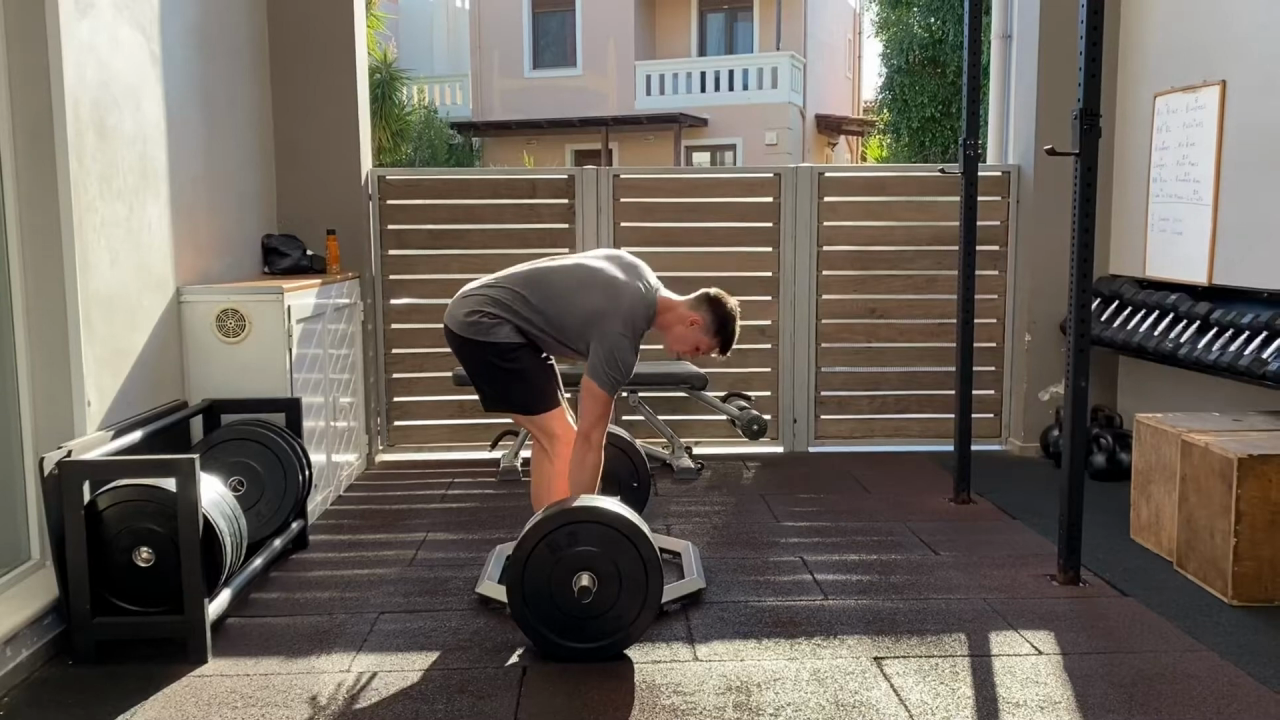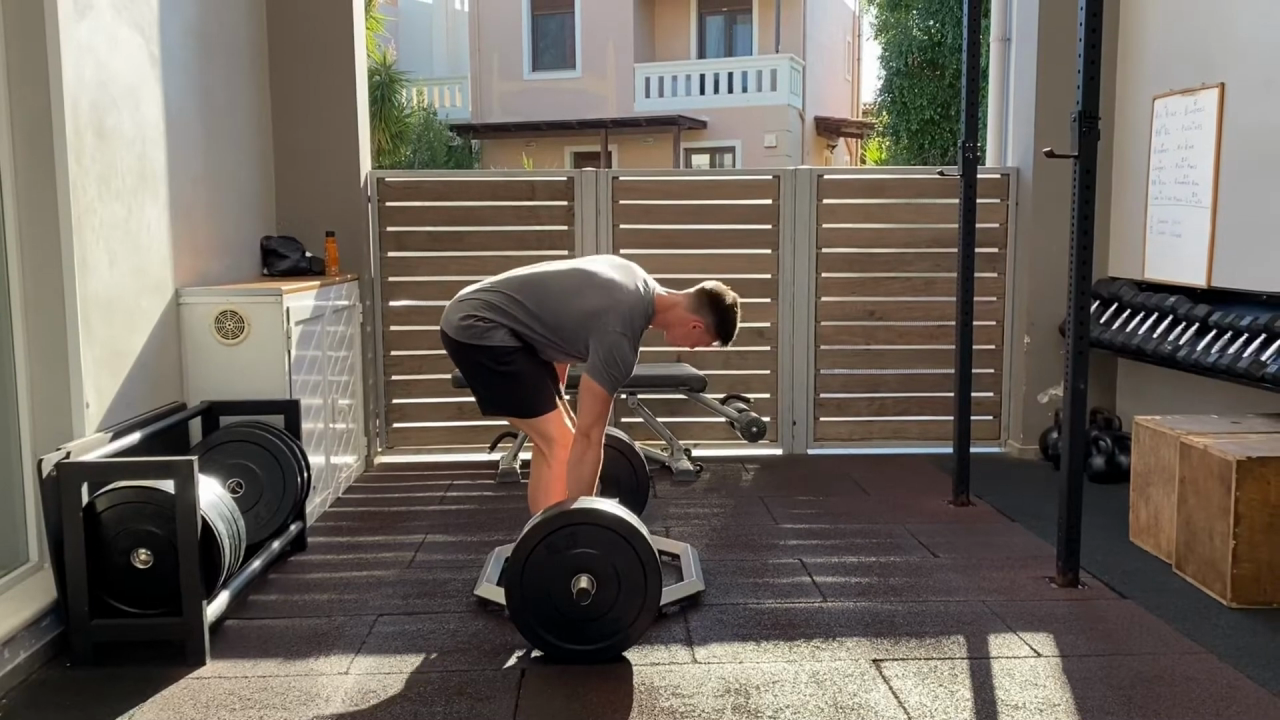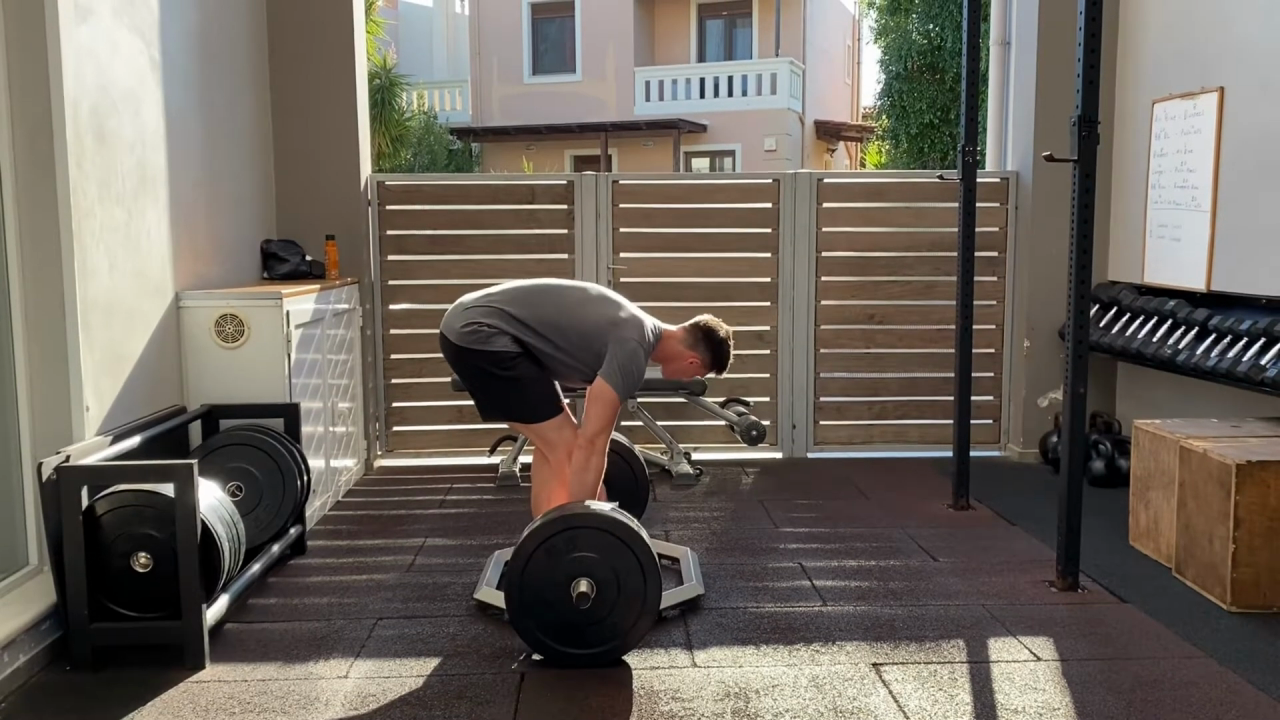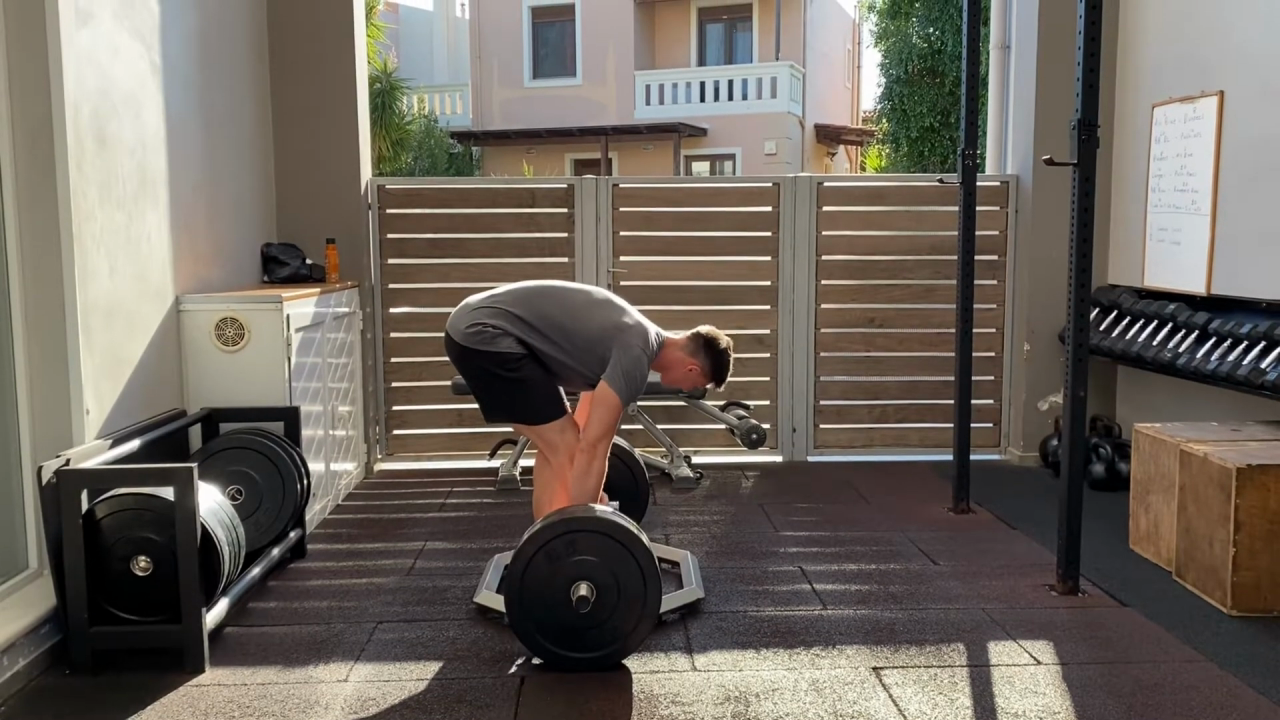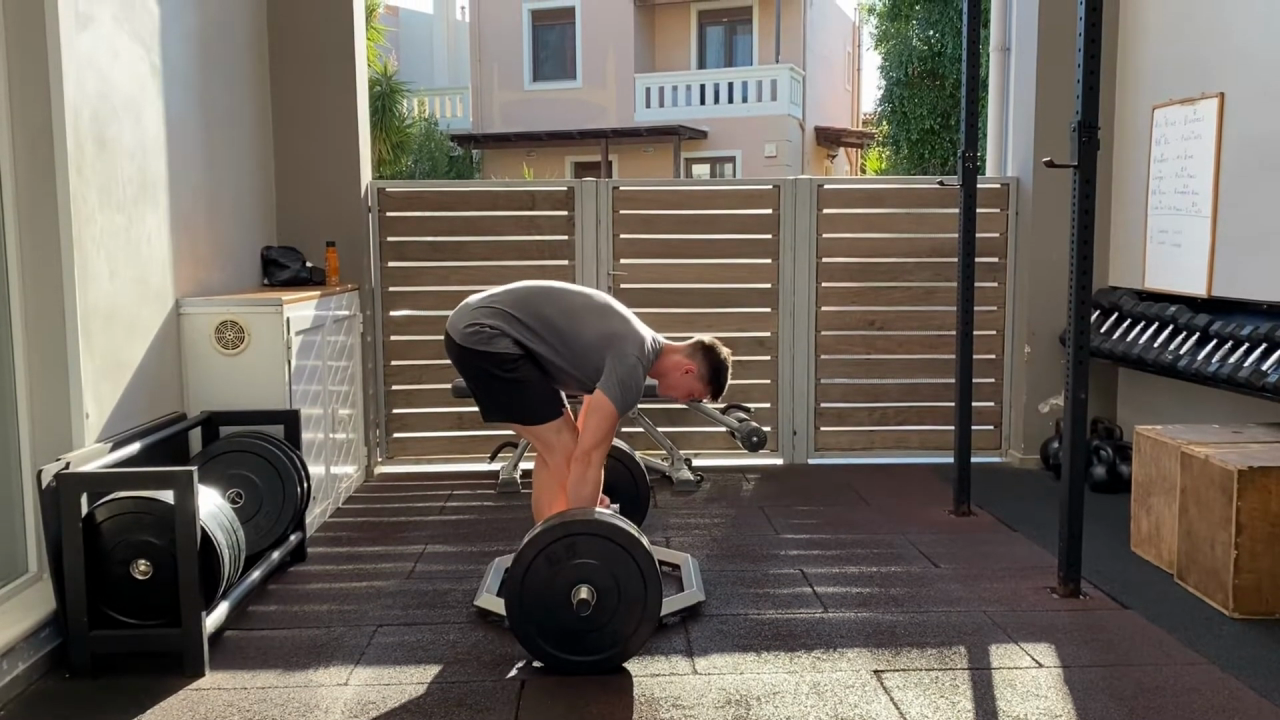
dt=0.5s
person 1, frame 1
left shoulder: (640, 277)
right shoulder: (619, 335)
right elbow: (589, 439)
left hip: (480, 315)
right hip: (482, 322)
left knee: (553, 436)
right knee: (561, 440)
person 1, frame 2
left shoulder: (636, 281)
right shoulder: (618, 334)
right elbow: (588, 436)
left wrist: (553, 391)
left hip: (477, 318)
right hip: (478, 326)
left knee: (554, 438)
right knee: (559, 442)
person 1, frame 3
left shoulder: (632, 329)
right shoulder: (633, 350)
right elbow: (590, 443)
left wrist: (592, 488)
left hip: (473, 325)
right hip: (477, 333)
left knee: (555, 442)
right knee: (562, 447)
person 1, frame 4
left shoulder: (635, 337)
right shoulder: (636, 356)
left elbow: (585, 433)
right elbow: (592, 448)
left wrist: (588, 493)
left hip: (478, 328)
right hip: (483, 333)
left knee: (558, 445)
right knee: (564, 450)
person 1, frame 5
left shoulder: (636, 345)
right shoulder: (631, 362)
left elbow: (587, 438)
right elbow: (587, 456)
left wrist: (588, 494)
left hip: (480, 327)
right hip: (481, 332)
left knee: (559, 445)
right knee: (562, 451)
